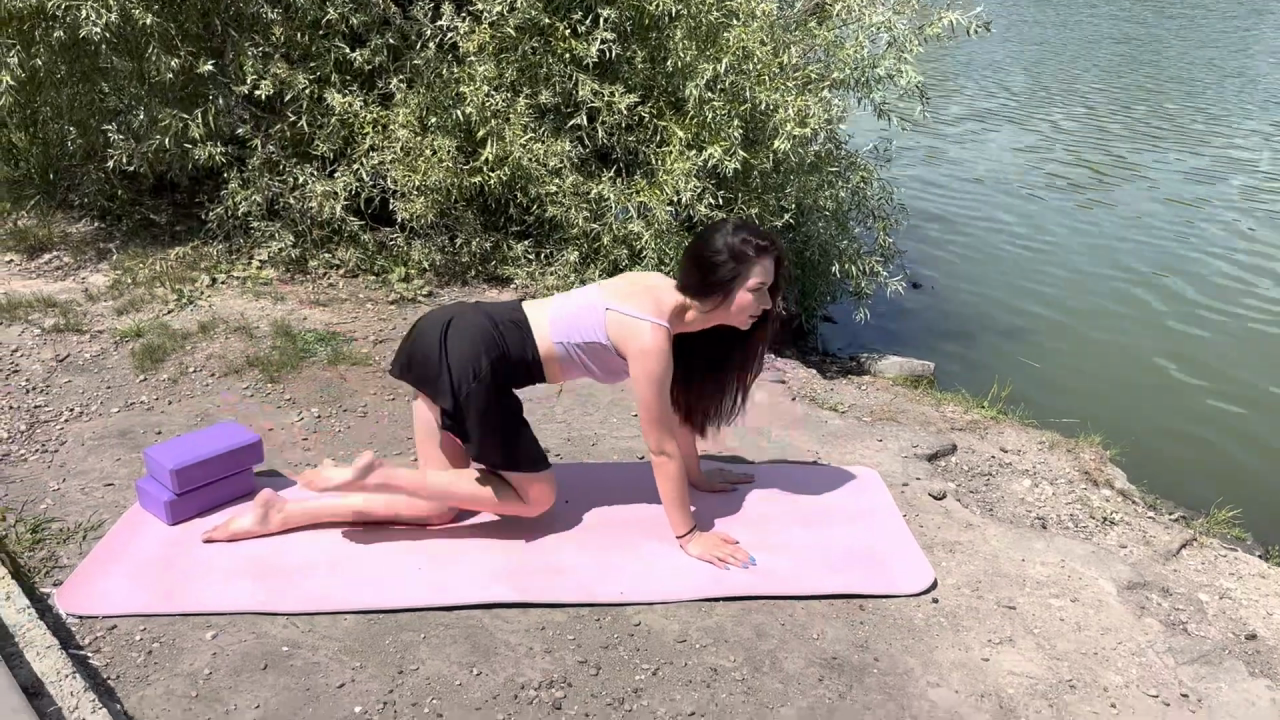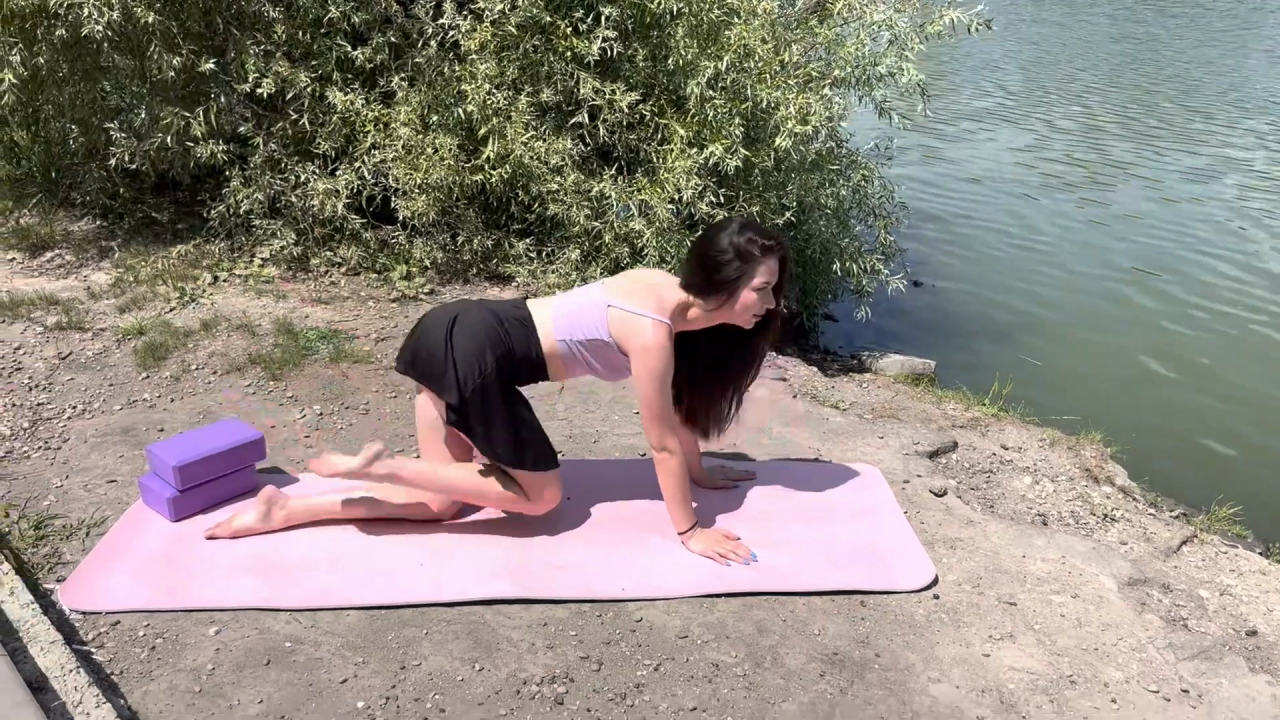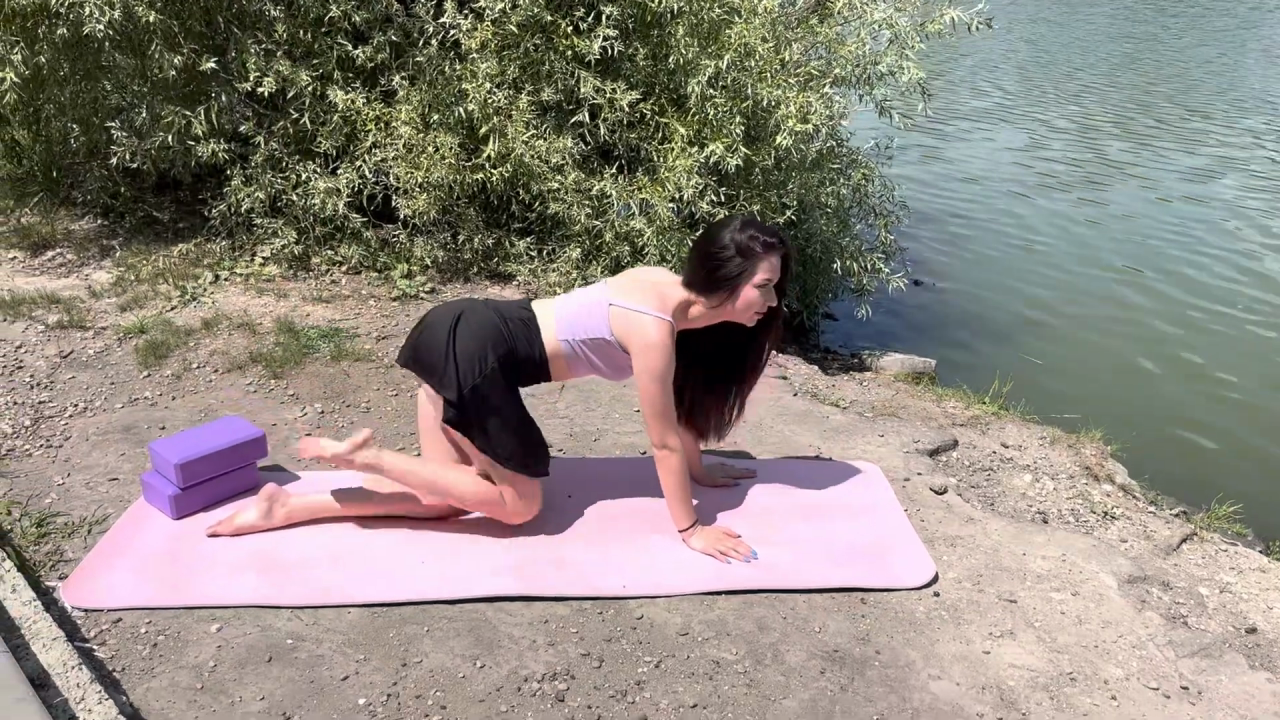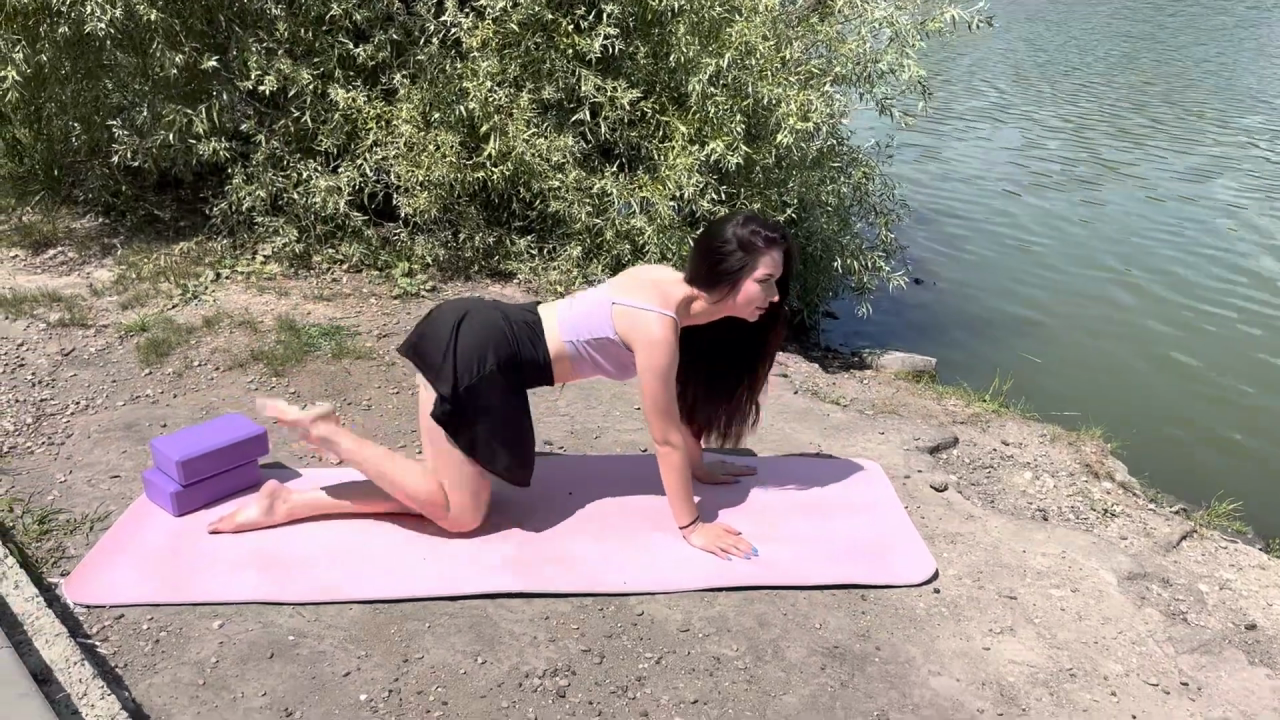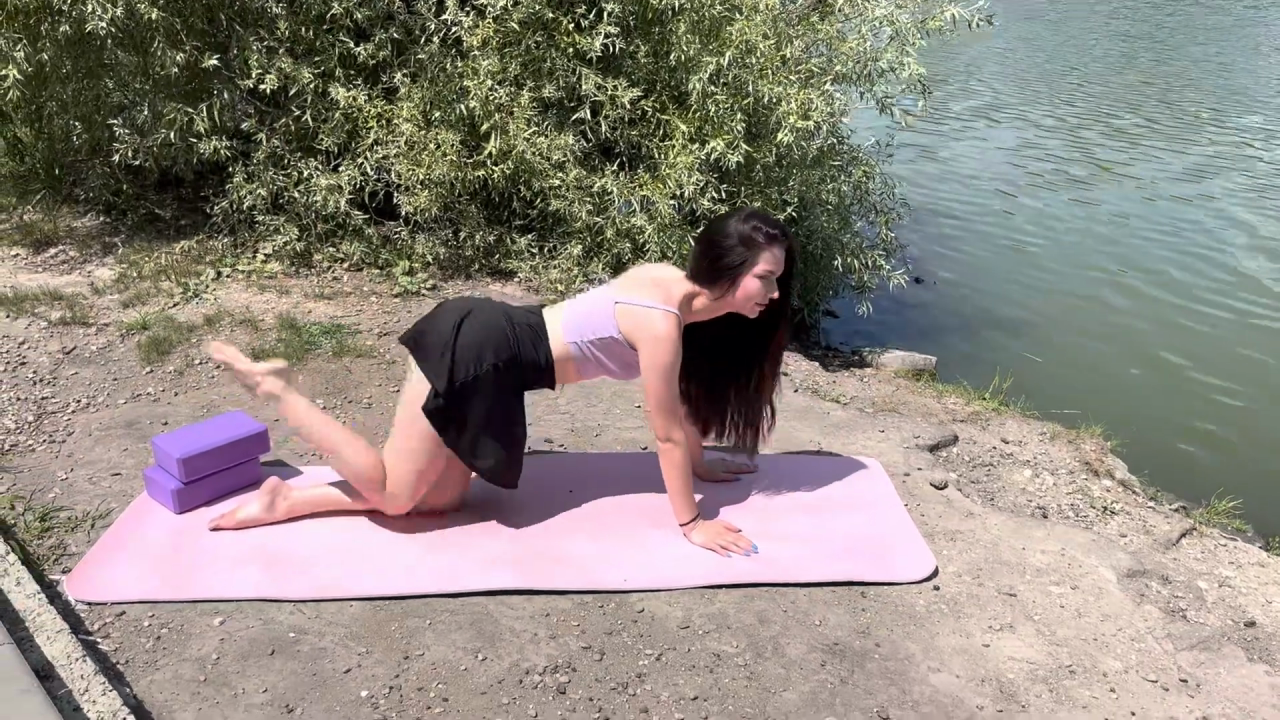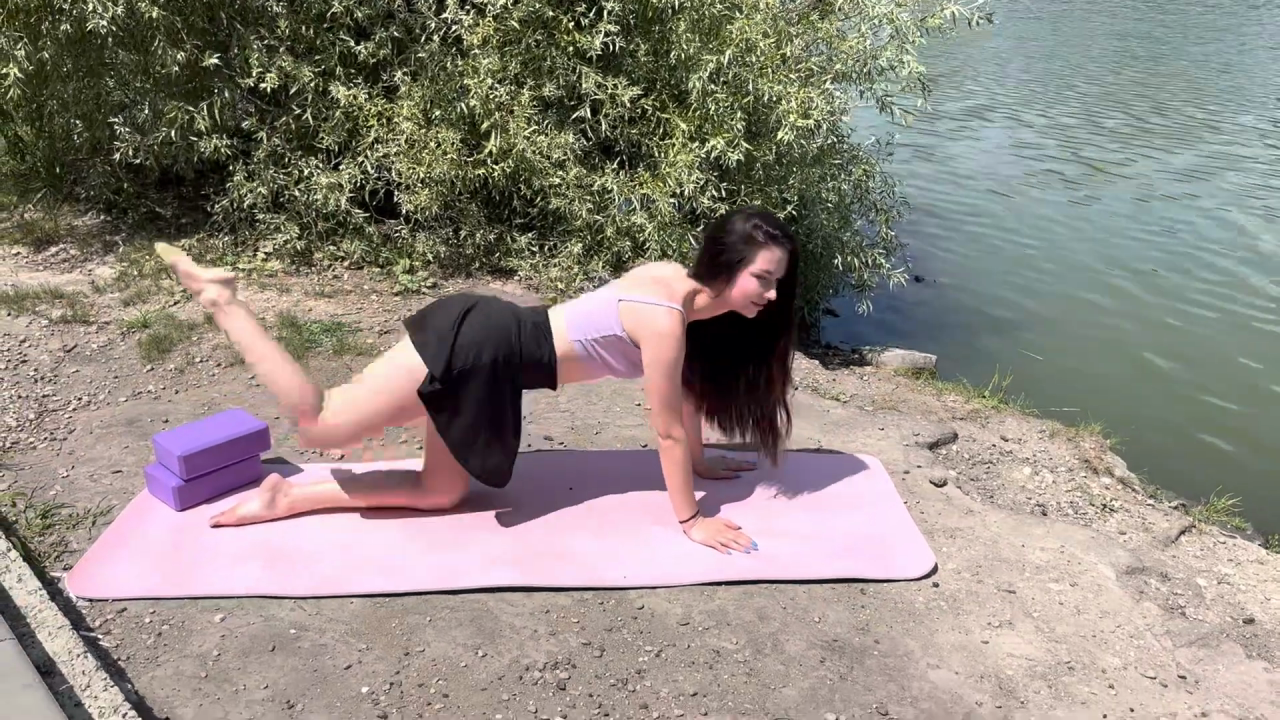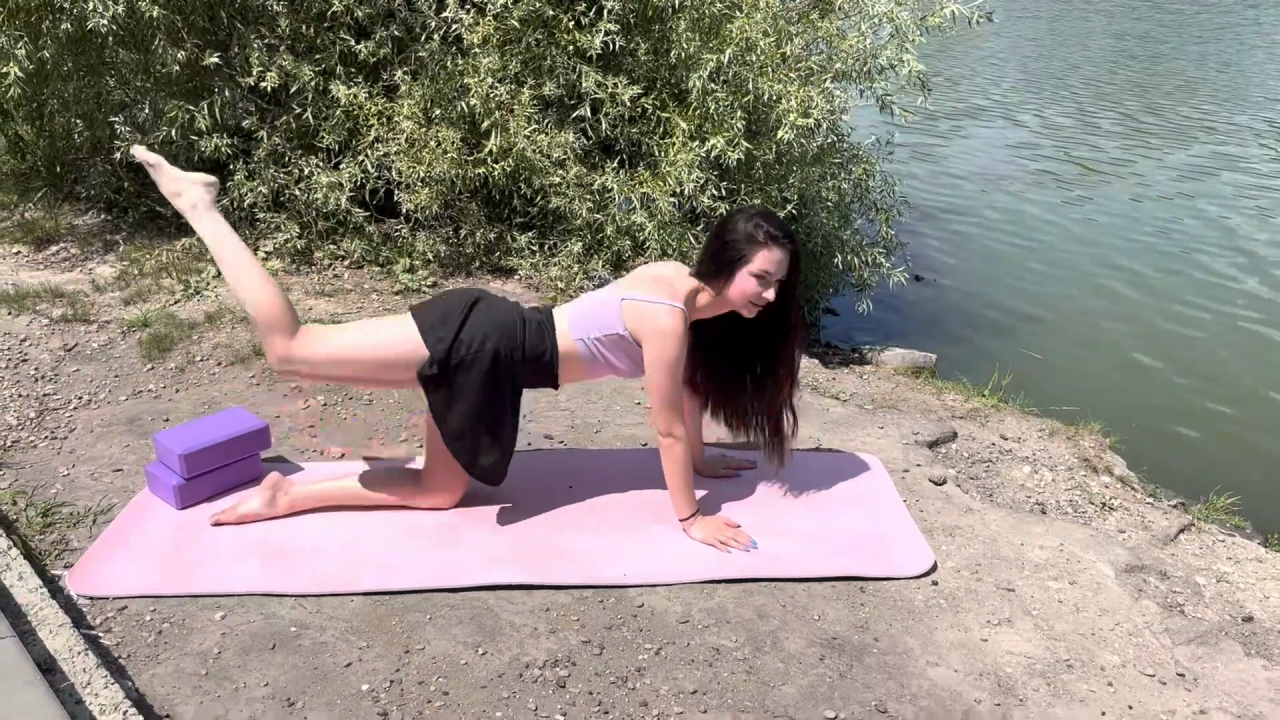
dt=0.1s
person 1, frame 1
left shoulder: (668, 294)
right shoulder: (650, 332)
left elbow: (677, 404)
right elbow: (660, 445)
left wrist: (695, 475)
right wrist: (687, 534)
left hip: (459, 336)
right hip: (469, 355)
left knee: (437, 506)
right knee: (535, 497)
left ankle: (277, 511)
right ankle: (375, 476)
person 1, frame 2
left shoulder: (671, 290)
right shoulder: (652, 329)
left elbow: (679, 401)
right elbow: (662, 441)
left wrist: (697, 471)
right wrist: (688, 530)
left hip: (463, 332)
right hip: (474, 353)
left knee: (440, 502)
right knee: (541, 496)
left ankle: (281, 508)
right ankle: (382, 466)
person 1, frame 3
left shoulder: (672, 288)
right shoulder: (654, 327)
left elbow: (681, 402)
right elbow: (663, 438)
left wrist: (697, 469)
right wrist: (688, 527)
left hip: (469, 331)
right hip: (476, 351)
left knee: (447, 491)
right knee: (518, 505)
left ankle: (281, 505)
right ankle: (364, 455)
person 1, frame 4
left shoulder: (675, 286)
right shoulder: (658, 324)
left elbow: (684, 398)
right elbow: (665, 436)
left wrist: (699, 466)
right wrist: (689, 524)
left hip: (471, 332)
right hip: (478, 352)
left knee: (447, 497)
right knee: (459, 514)
left ankle: (284, 502)
right ankle: (325, 431)
person 1, frame 5
left shoulder: (679, 284)
right shoulder: (663, 322)
left elbow: (688, 393)
right elbow: (667, 433)
left wrist: (700, 464)
right wrist: (690, 519)
left hip: (489, 340)
right hip: (473, 349)
left knee: (437, 493)
right knee: (395, 495)
left ankle: (283, 497)
right ankle: (272, 385)
person 1, frame 6
left shoulder: (678, 283)
right shoulder: (666, 320)
left elbow: (686, 391)
right elbow: (668, 430)
left wrist: (700, 462)
right wrist: (689, 518)
left hip: (489, 332)
right hip: (476, 347)
left knee: (439, 494)
right knee: (318, 420)
left ankle: (284, 496)
right ankle: (220, 299)
person 1, frame 7
left shoulder: (679, 278)
right shoulder: (668, 316)
left elbow: (680, 398)
right elbow: (671, 430)
left wrist: (686, 486)
right wrist: (690, 516)
left hip: (499, 338)
right hip: (478, 343)
left knee: (439, 491)
right knee: (287, 348)
left ankle: (285, 494)
right ankle: (198, 200)
